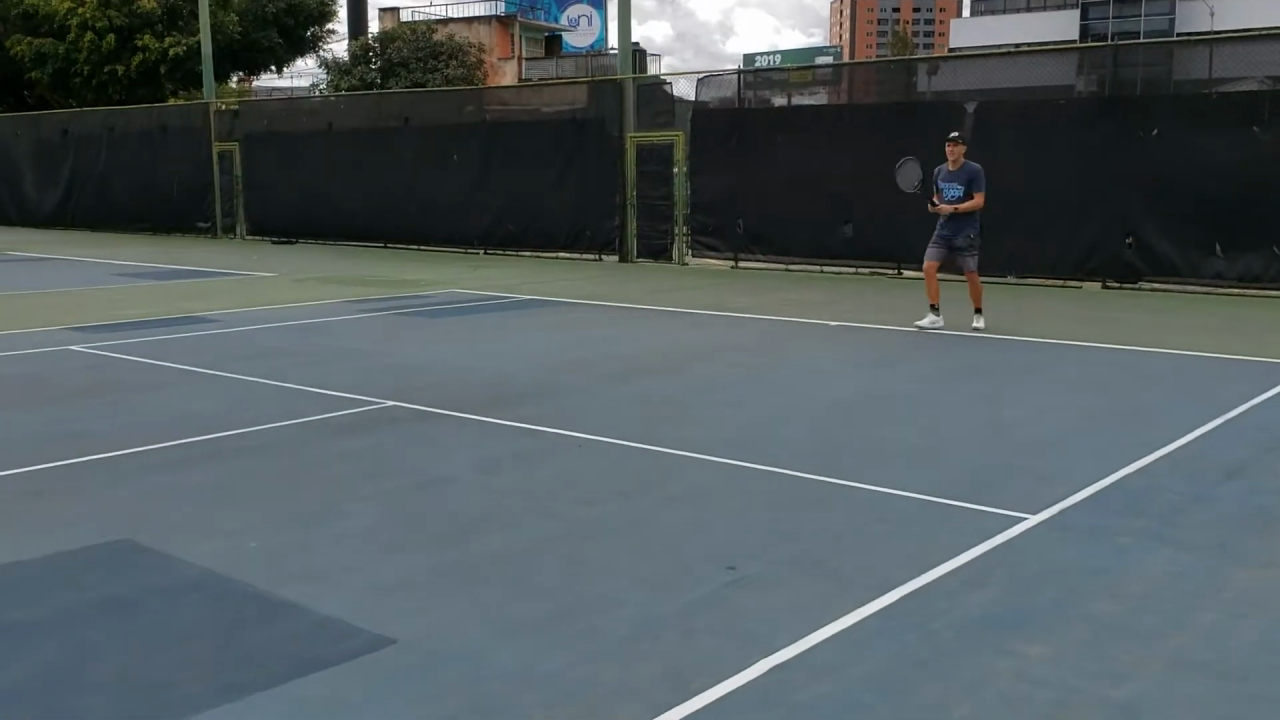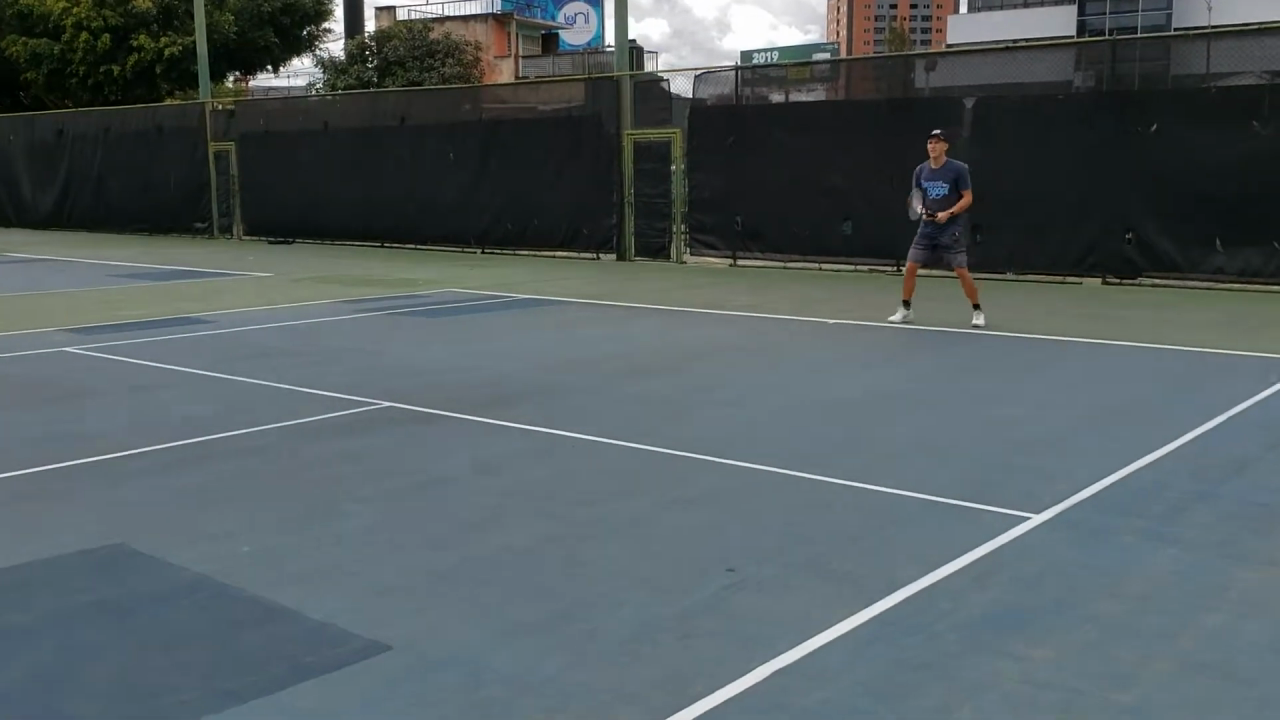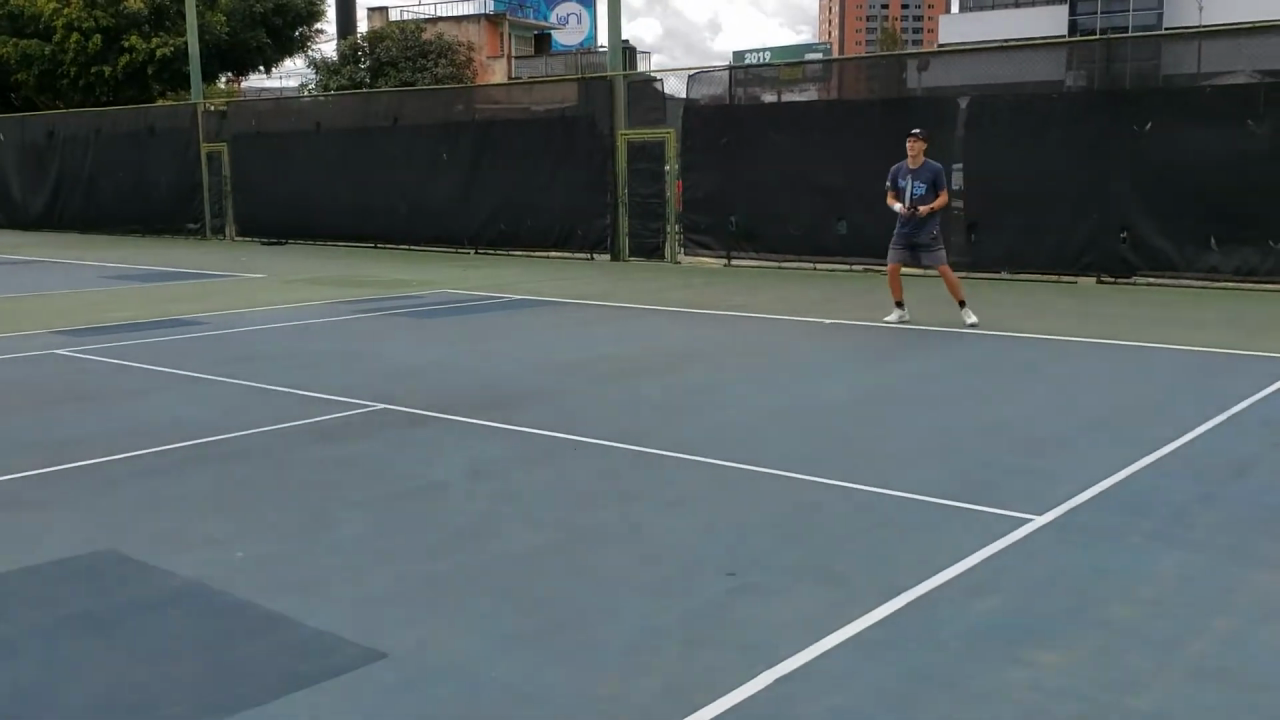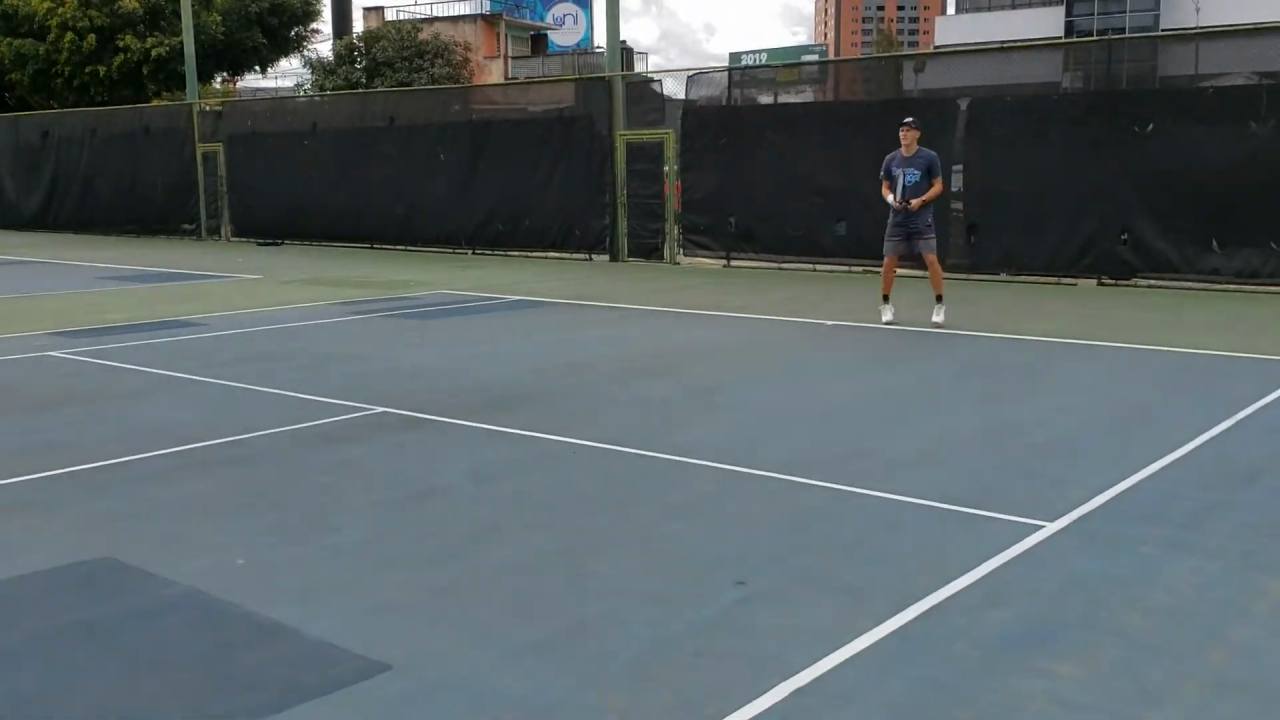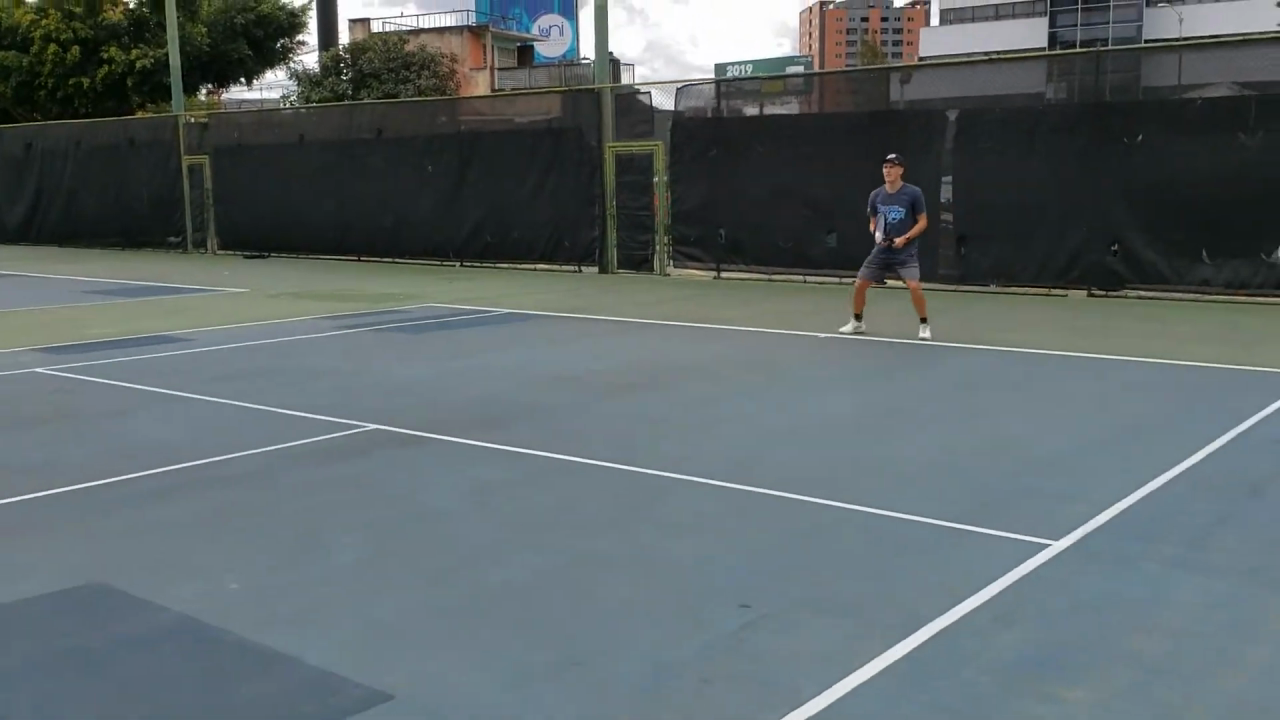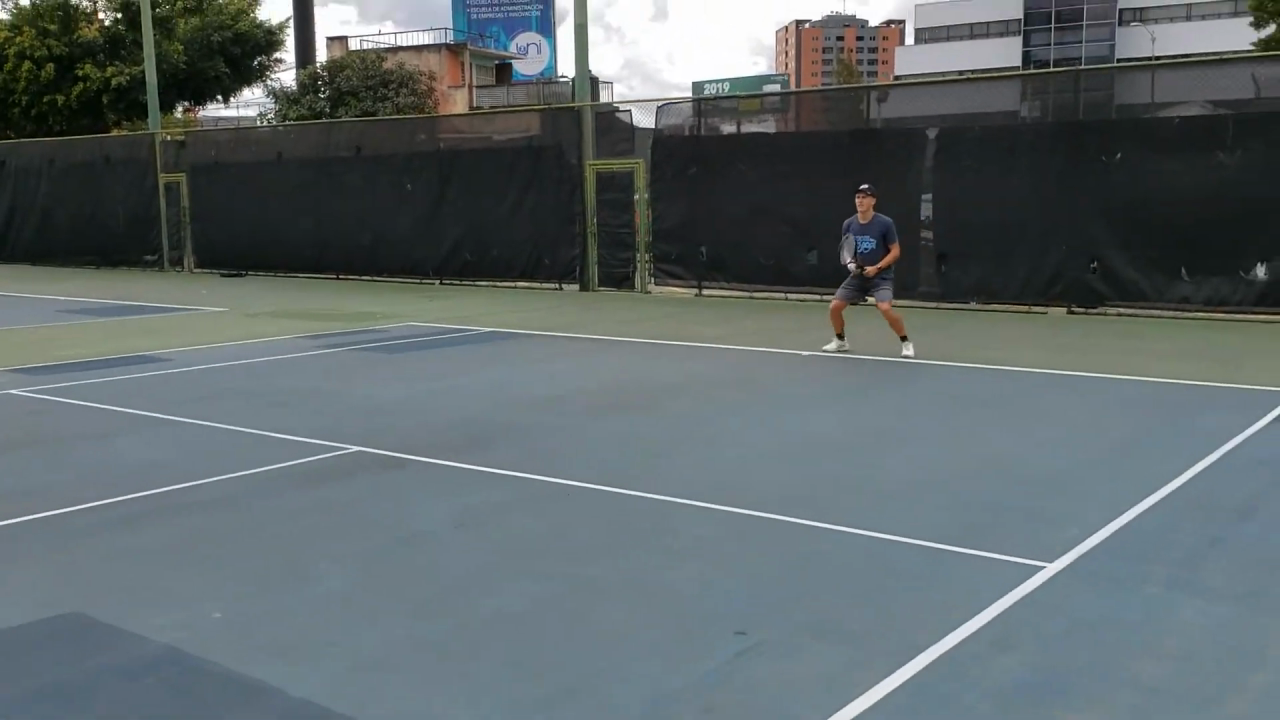
dt=0.2s
person 1, frame 1
left shoulder: (974, 171)
right shoulder: (939, 172)
left elbow: (980, 201)
left wrist: (953, 209)
right wrist: (935, 206)
left hip: (966, 232)
right hip: (943, 231)
left knee: (971, 275)
right knee: (928, 268)
left ankle: (978, 315)
right ankle: (935, 316)
person 1, frame 2
left shoulder: (958, 169)
right shoulder: (920, 171)
left elbow: (967, 199)
left wrist: (948, 213)
right wrist: (922, 211)
left hip: (951, 230)
right hip: (927, 230)
left knee: (961, 272)
right knee: (910, 268)
left ankle: (978, 312)
right ankle: (905, 310)
person 1, frame 3
left shoulder: (935, 169)
right shoulder: (896, 170)
left elbow: (944, 197)
right elbow: (890, 199)
left wrist: (929, 208)
right wrist: (899, 207)
left hip: (929, 229)
right hip: (904, 230)
left knee: (944, 271)
right knee: (892, 270)
left ankle: (965, 309)
right ankle: (900, 310)
person 1, frame 4
left shoulder: (930, 157)
right shoulder: (891, 160)
left elbow: (938, 187)
right elbow: (885, 188)
left wrist: (920, 201)
right wrist: (891, 199)
left hip: (923, 219)
right hip: (899, 219)
left knee: (931, 260)
right knee: (888, 262)
left ankle: (939, 306)
right ankle: (887, 306)
person 1, frame 5
left shoulder: (914, 193)
right shoulder: (875, 195)
left elbow: (923, 222)
left wrist: (904, 238)
right wrist: (877, 235)
left hip: (905, 251)
right hip: (882, 251)
left knee: (914, 286)
right knee: (859, 286)
left ankle: (924, 325)
right ankle: (857, 321)
person 1, frame 6
left shoulder: (885, 223)
right shoulder: (848, 224)
left elbow: (895, 252)
left wrist: (877, 268)
right wrist: (851, 264)
left hip: (881, 276)
right hip: (857, 276)
left knee: (885, 308)
right knee: (834, 307)
left ankle: (906, 343)
right ankle: (840, 340)
